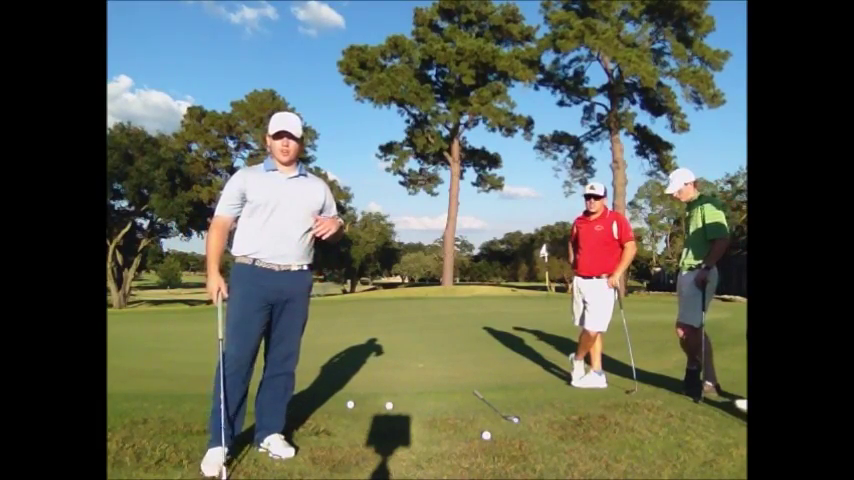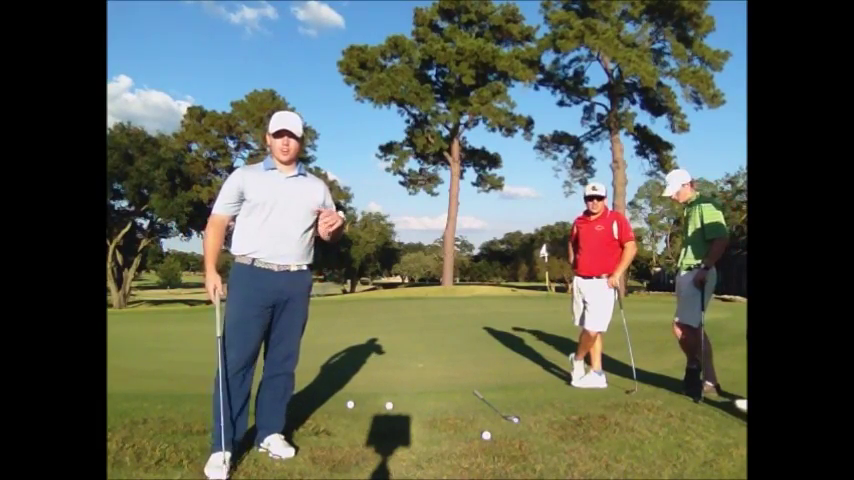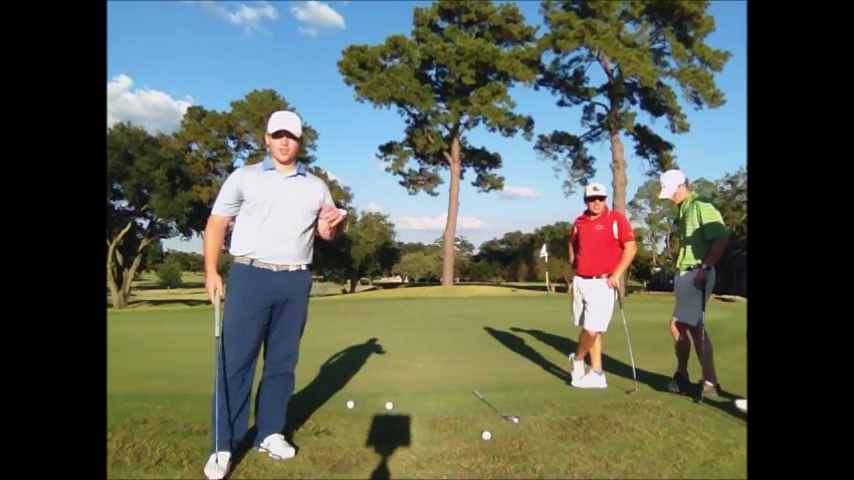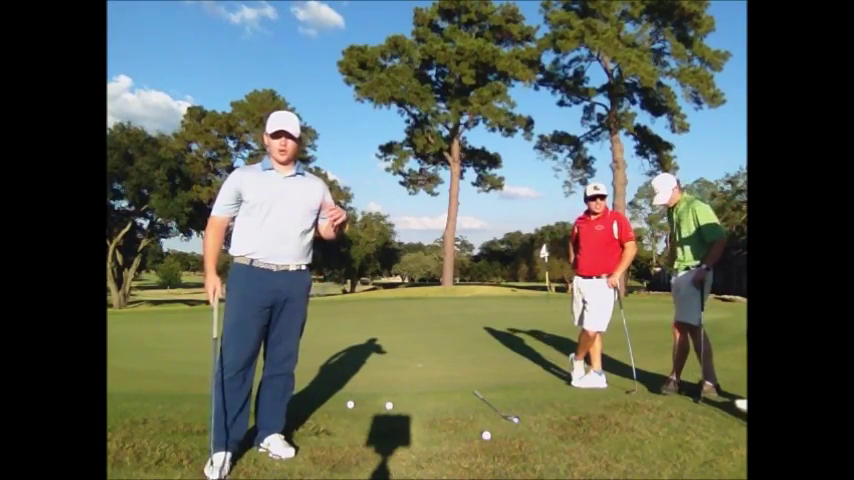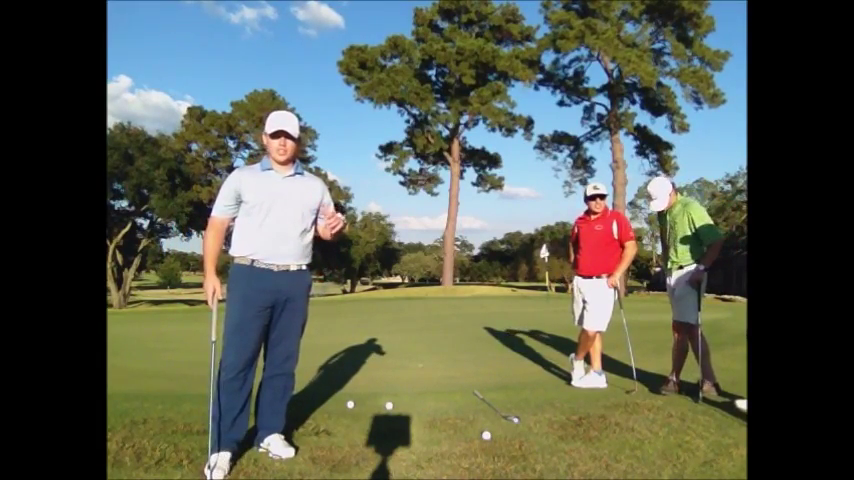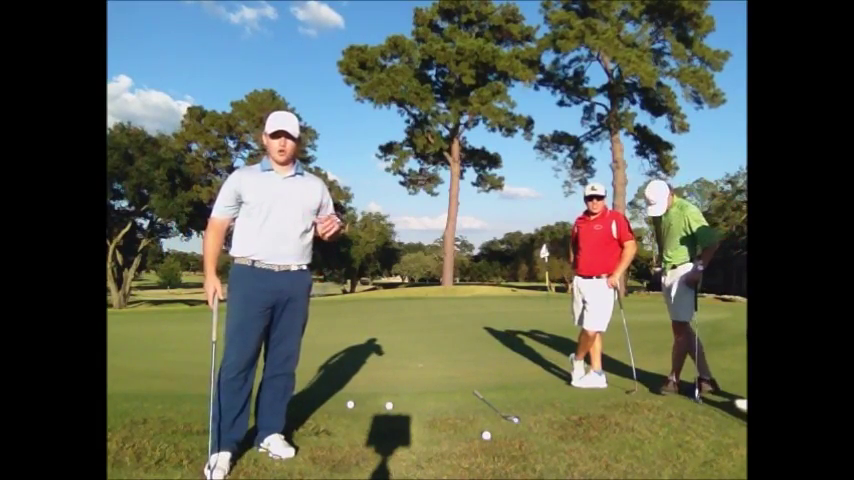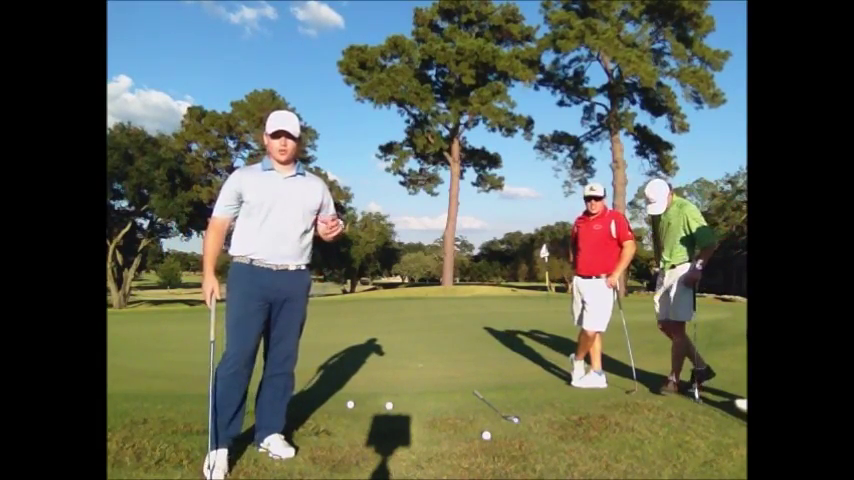
dt=0.2s
person 1, frame 1
left shoulder: (318, 187)
right shoulder: (245, 178)
left elbow: (329, 231)
right elbow: (220, 225)
left wrist: (335, 226)
right wrist: (213, 271)
left hip: (296, 281)
right hip: (252, 276)
left knee: (283, 361)
right knee: (237, 358)
left ankle: (270, 433)
right ankle: (219, 442)
person 1, frame 2
left shoulder: (317, 187)
right shoulder: (244, 176)
left elbow: (327, 234)
right elbow: (217, 223)
left wrist: (336, 224)
right wrist: (211, 270)
left hip: (296, 281)
right hip: (251, 276)
left knee: (283, 361)
right knee: (236, 359)
left ankle: (270, 433)
right ankle: (223, 445)
person 1, frame 3
left shoulder: (316, 186)
right shoulder: (243, 177)
left elbow: (326, 233)
right elbow: (216, 223)
left wrist: (337, 221)
right wrist: (211, 271)
left hip: (295, 281)
right hip: (249, 276)
left knee: (282, 361)
right knee: (235, 359)
left ankle: (269, 432)
right ankle: (223, 445)
person 1, frame 4
left shoulder: (316, 186)
right shoulder: (242, 178)
left elbow: (326, 231)
right elbow: (216, 225)
left wrist: (338, 221)
right wrist: (210, 272)
left hip: (295, 281)
right hip: (249, 276)
left knee: (282, 360)
right knee: (235, 360)
left ankle: (270, 432)
right ankle: (223, 445)
person 1, frame 5
left shoulder: (315, 185)
right shoulder: (241, 178)
left elbow: (325, 230)
right elbow: (216, 226)
left wrist: (336, 224)
right wrist: (210, 274)
left hip: (295, 281)
right hip: (250, 276)
left knee: (282, 361)
right knee: (237, 360)
left ankle: (270, 433)
right ankle: (222, 445)
person 1, frame 6
left shoulder: (315, 186)
right shoulder: (242, 179)
left elbow: (326, 229)
right elbow: (216, 226)
left wrist: (334, 227)
right wrist: (210, 274)
left hip: (296, 281)
right hip: (251, 276)
left knee: (283, 361)
right knee: (238, 361)
left ankle: (270, 433)
right ankle: (223, 446)
person 1, frame 7
left shoulder: (316, 186)
right shoulder: (243, 178)
left elbow: (325, 229)
right elbow: (218, 226)
left wrist: (334, 228)
right wrist: (209, 274)
left hip: (294, 281)
right hip: (250, 275)
left knee: (282, 361)
right knee: (238, 356)
left ankle: (269, 432)
right ankle: (219, 444)
person 2, frame 1
left shoulder: (708, 205)
right shoulder: (690, 208)
left elbow: (722, 240)
left wrist: (706, 268)
right wrist: (684, 268)
left hip: (700, 274)
right hip: (686, 273)
left knee: (686, 327)
right knee: (691, 328)
left ankle: (701, 374)
right ankle: (709, 380)
person 2, frame 2
left shoulder: (705, 205)
right shoulder: (688, 208)
left elbow: (721, 239)
left wrist: (705, 268)
right wrist: (681, 266)
left hip: (698, 273)
right hip: (685, 273)
left knee: (683, 327)
right knee: (691, 328)
left ankle: (701, 374)
right ankle: (709, 381)
person 2, frame 3
left shoulder: (702, 205)
right shoulder: (682, 208)
left elbow: (721, 239)
left wrist: (706, 268)
right wrist: (678, 264)
left hip: (697, 273)
right hip: (683, 273)
left knee: (679, 326)
right knee: (694, 327)
left ankle: (681, 375)
right ankle: (709, 381)
person 2, frame 4
left shoulder: (697, 207)
right shoulder: (672, 210)
left elbow: (720, 239)
left wrist: (706, 268)
right wrist: (671, 262)
left hip: (695, 274)
right hip: (679, 273)
left knee: (682, 327)
right knee: (691, 328)
left ankle: (675, 378)
right ankle: (709, 381)
person 2, frame 5
left shoulder: (692, 209)
right shoulder: (663, 211)
left elbow: (716, 240)
left wrist: (702, 268)
left hip: (689, 273)
right hip: (672, 273)
left knee: (682, 328)
right knee: (688, 328)
left ankle: (675, 378)
right ankle: (708, 380)
person 2, frame 6
left shoulder: (688, 211)
right shoulder: (658, 211)
left elbow: (711, 242)
left wrist: (699, 268)
left hip: (685, 272)
right hip: (667, 272)
left knee: (679, 326)
right knee: (682, 327)
left ankle: (674, 378)
right ankle: (704, 375)
person 2, frame 7
left shoulder: (687, 210)
right shoulder: (656, 211)
left elbow: (709, 243)
left wrist: (698, 267)
left hip: (683, 271)
right hip: (664, 271)
left knee: (676, 326)
right knee: (664, 324)
left ankle: (674, 379)
right ankle: (699, 365)
person 3, frame 1
left shoulder: (616, 219)
right shoulder: (579, 222)
left elbow: (630, 247)
right elbow: (572, 244)
left wrist: (617, 274)
right wrist: (574, 266)
left hip: (603, 283)
right hip: (581, 282)
left knee: (593, 329)
right knee: (590, 329)
left ankle: (577, 359)
right ankle: (597, 374)
person 3, frame 2
left shoulder: (616, 219)
right shoulder: (579, 222)
left elbow: (631, 247)
right elbow: (572, 244)
left wrist: (617, 274)
right wrist: (573, 266)
left hip: (603, 283)
right hip: (581, 282)
left knee: (593, 329)
right knee: (589, 329)
left ankle: (577, 359)
right ankle: (596, 374)
person 3, frame 3
left shoulder: (616, 219)
right shoulder: (579, 222)
left elbow: (631, 247)
right elbow: (572, 244)
left wrist: (617, 274)
right wrist: (574, 266)
left hip: (603, 283)
right hip: (580, 281)
left knee: (593, 329)
right knee: (590, 329)
left ankle: (577, 359)
right ankle: (597, 374)
person 3, frame 4
left shoulder: (616, 219)
right shoulder: (580, 222)
left elbow: (631, 247)
right elbow: (572, 244)
left wrist: (617, 274)
right wrist: (574, 266)
left hip: (603, 283)
right hip: (581, 281)
left knee: (592, 328)
right knee: (591, 329)
left ankle: (577, 359)
right ankle: (596, 374)
person 3, frame 5
left shoulder: (617, 219)
right shoulder: (580, 222)
left elbow: (631, 247)
right elbow: (573, 244)
left wrist: (617, 274)
right wrist: (574, 266)
left hip: (603, 283)
right hip: (581, 282)
left knee: (591, 329)
right knee: (591, 329)
left ankle: (577, 359)
right ankle: (596, 374)
person 3, frame 6
left shoulder: (616, 219)
right shoulder: (579, 222)
left elbow: (630, 247)
left wrist: (617, 274)
right wrist: (574, 266)
left hip: (603, 283)
right hip: (581, 282)
left knee: (591, 329)
right knee: (591, 329)
left ankle: (577, 359)
right ankle: (596, 374)
person 3, frame 7
left shoulder: (615, 218)
right shoulder: (579, 221)
left elbow: (630, 246)
left wrist: (616, 274)
right wrist: (574, 266)
left hip: (602, 283)
right hip: (580, 281)
left knee: (591, 329)
right knee: (590, 329)
left ankle: (577, 359)
right ankle: (596, 374)
